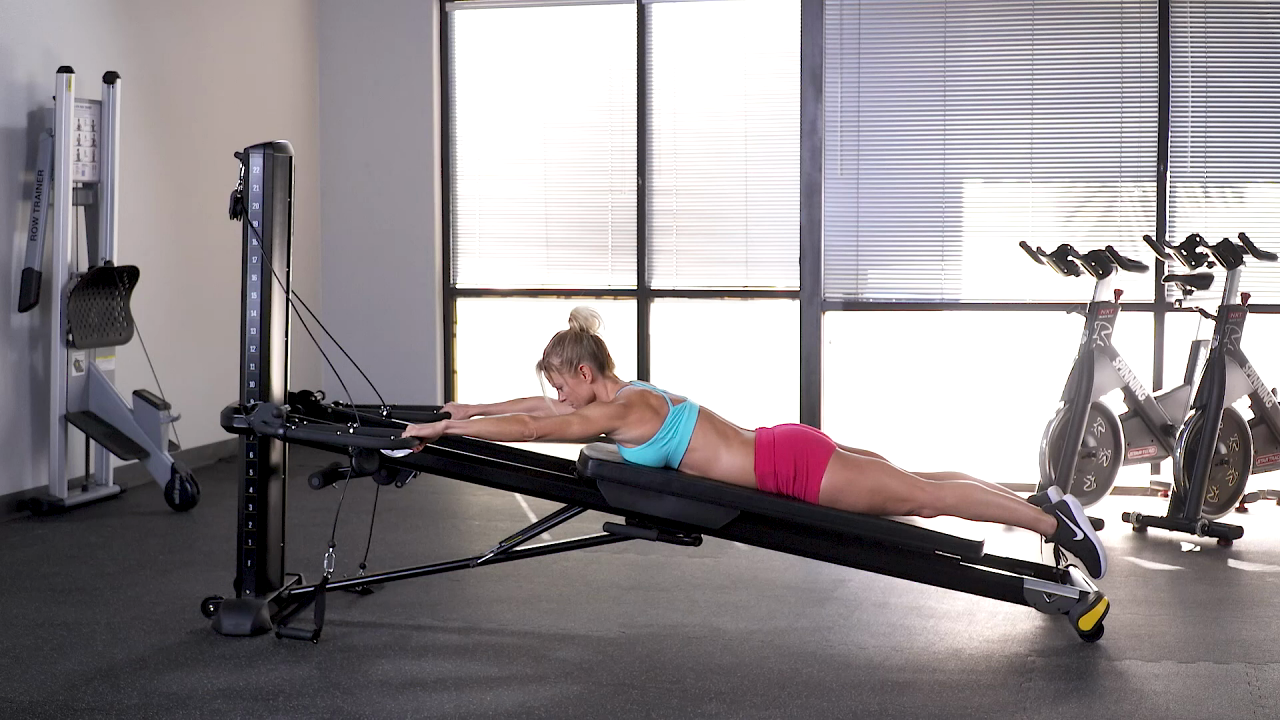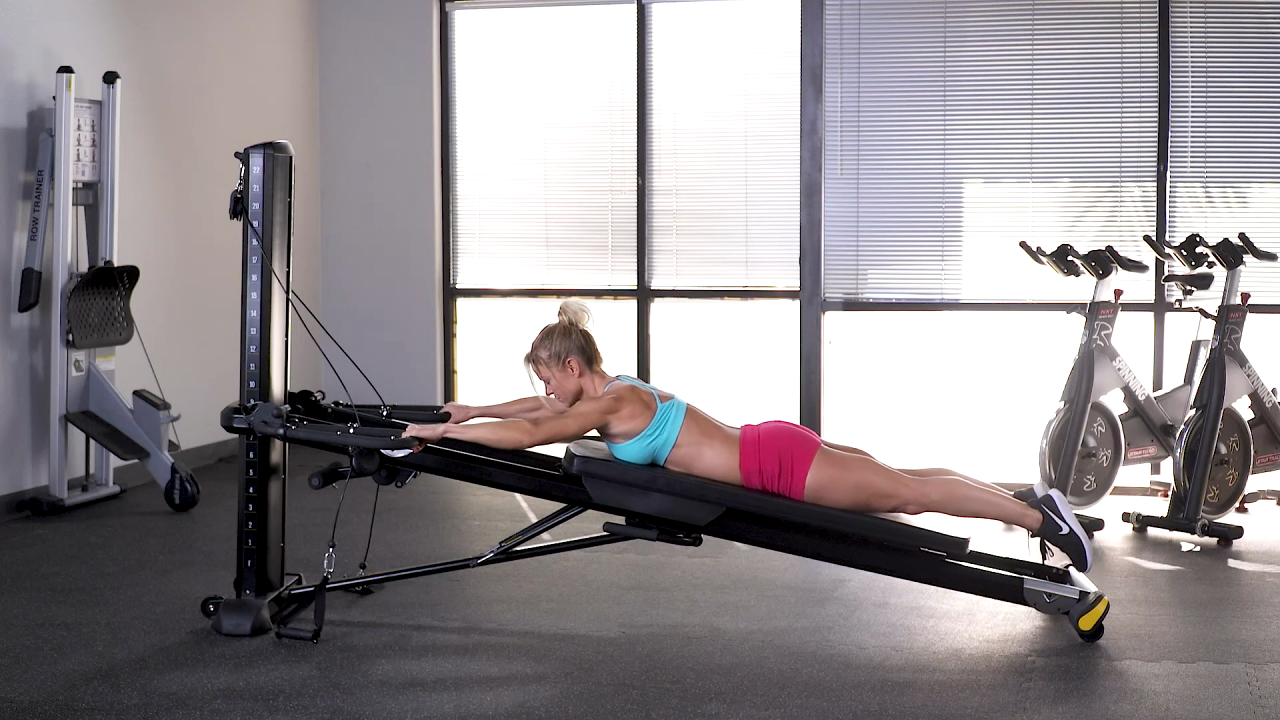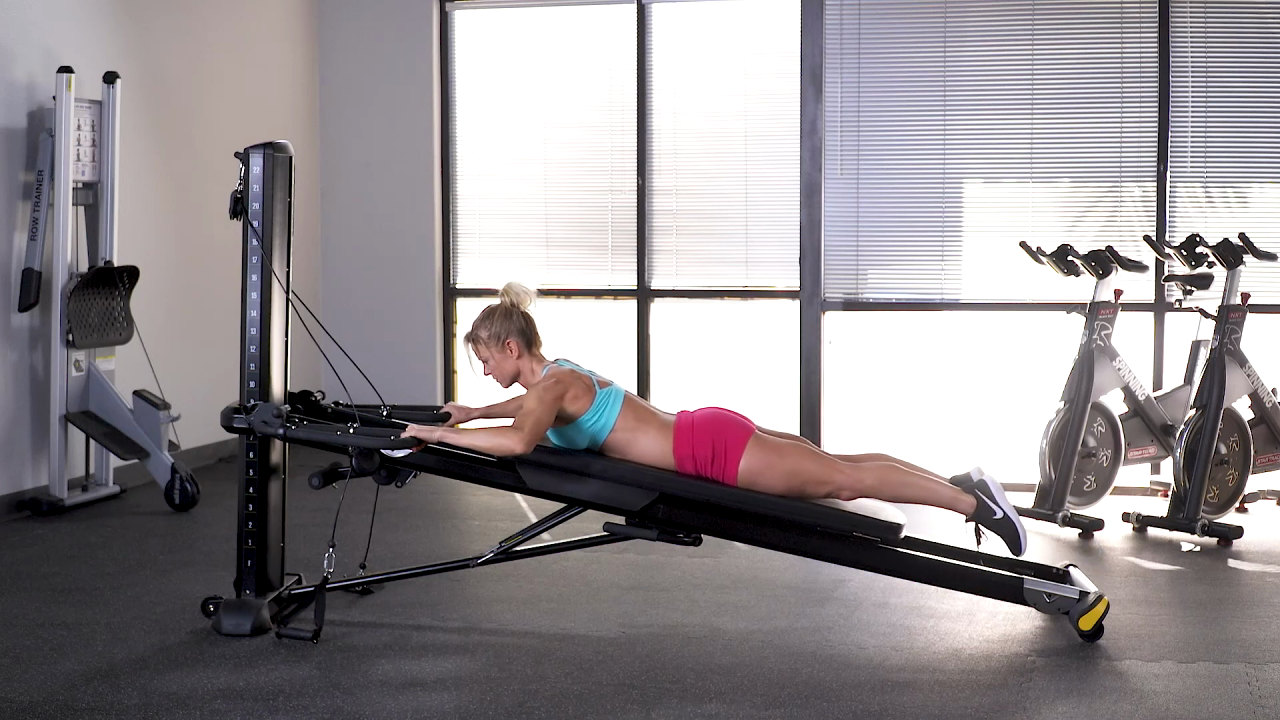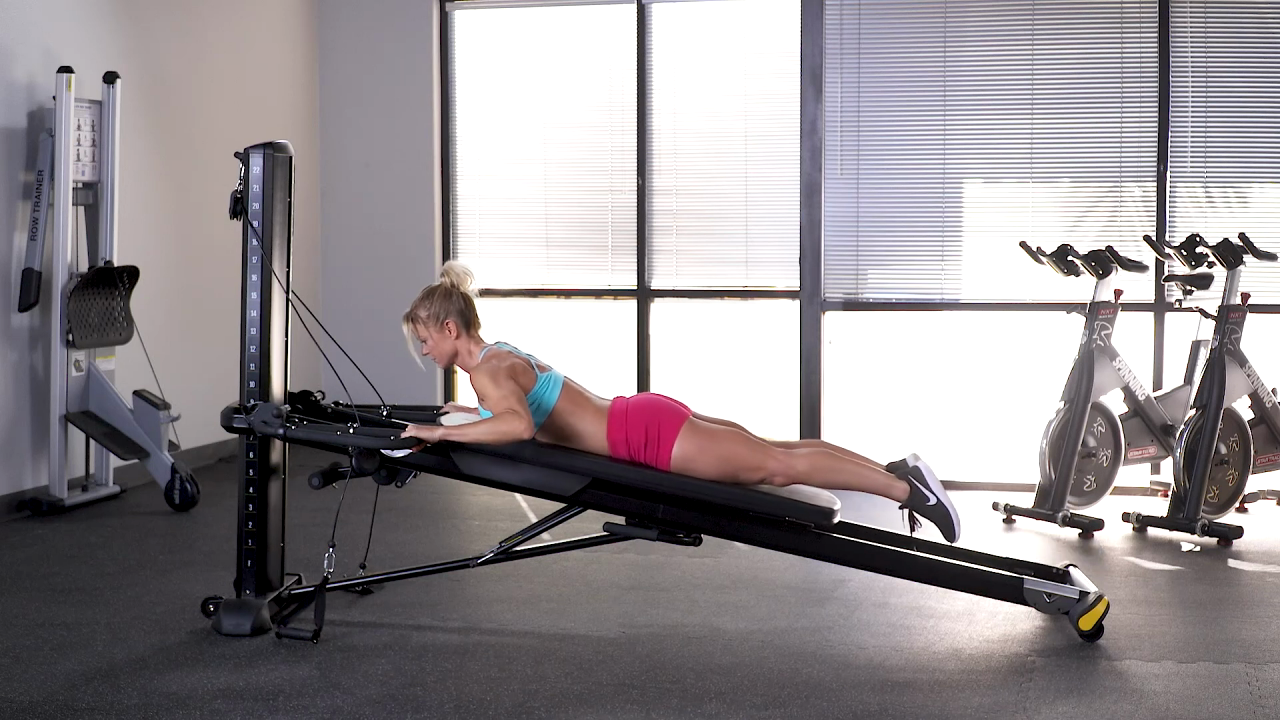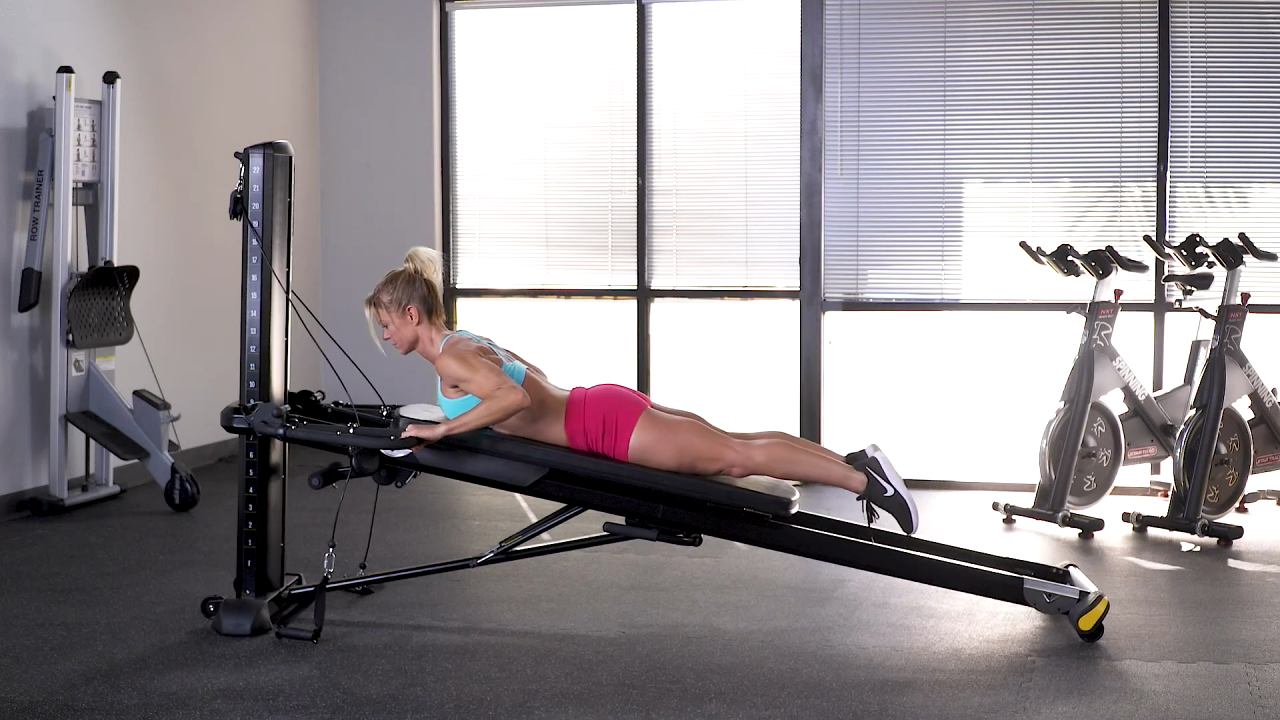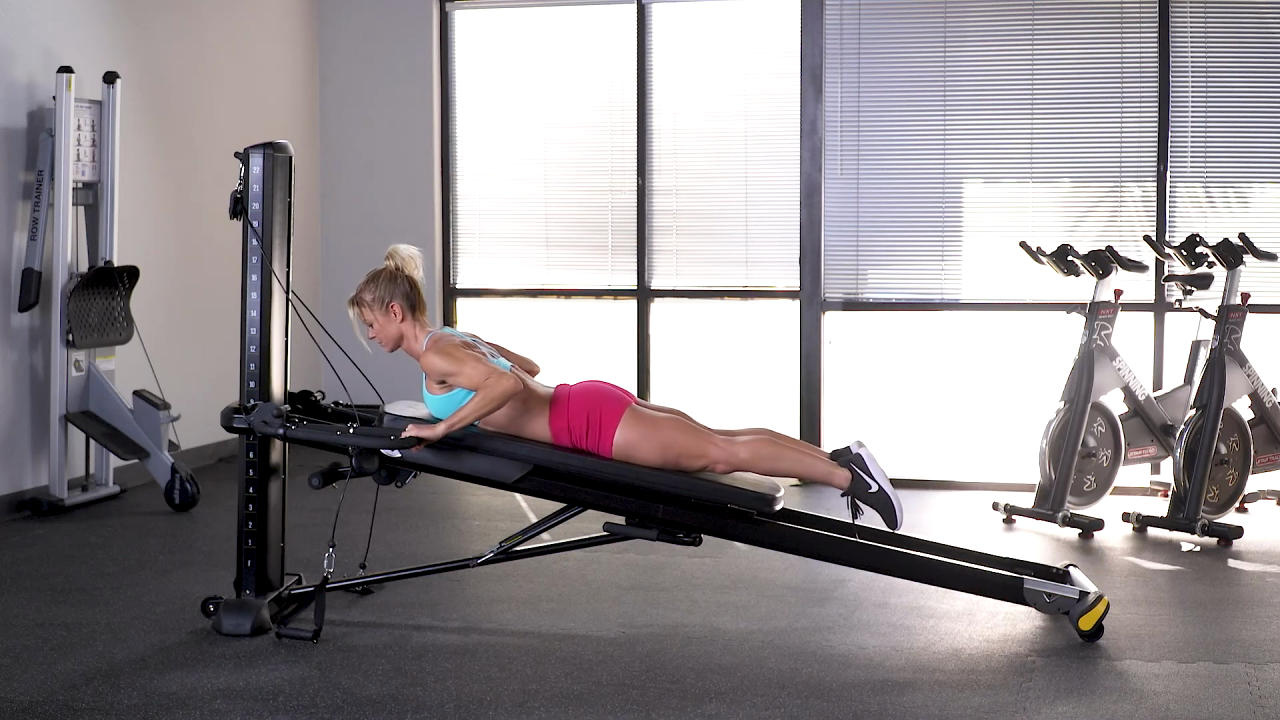
dt=0.5s
person 1, frame 1
left shoulder: (621, 410)
right shoulder: (621, 393)
left elbow: (531, 429)
right elbow: (547, 405)
left wrist: (443, 429)
right wrist: (472, 407)
left hip: (790, 465)
right hip: (786, 453)
left knee: (923, 498)
right knee: (917, 487)
left ankle: (1051, 521)
right ankle: (1041, 503)
person 1, frame 2
left shoulder: (610, 405)
right shoulder: (611, 389)
left elbow: (527, 434)
right elbow: (542, 408)
left wrist: (442, 432)
right wrist: (473, 409)
left hip: (775, 463)
right hip: (774, 448)
left knee: (907, 495)
right knee: (904, 484)
left ankle: (1037, 518)
right ankle: (1027, 501)
person 1, frame 3
left shoulder: (548, 383)
right shoulder: (556, 372)
left elbow: (520, 442)
left wrist: (443, 435)
right wrist: (477, 412)
left hip: (711, 449)
right hip: (710, 435)
left knee: (843, 480)
right knee: (837, 467)
left ankle: (971, 502)
right ankle: (963, 487)
person 1, frame 4
left shoulder: (487, 368)
right shoulder: (502, 354)
left elbow: (520, 428)
left wrist: (441, 432)
right wrist: (480, 410)
left hip: (646, 435)
right hip: (647, 418)
left knee: (777, 466)
right knee: (774, 452)
left ankle: (905, 489)
right ankle: (898, 471)
person 1, frame 5
left shoulder: (450, 357)
right shoulder: (466, 342)
left elbow: (516, 397)
left wrist: (442, 428)
right wrist: (466, 400)
left hip: (603, 425)
right hip: (605, 409)
left knee: (736, 459)
right knee: (737, 441)
left ankle: (864, 479)
right ankle: (855, 462)
person 1, frame 6
left shoulder: (434, 354)
right shoulder: (453, 337)
left elbow: (507, 384)
left wrist: (441, 427)
right wrist: (461, 399)
left hip: (587, 422)
right hip: (589, 404)
left knee: (719, 455)
right knee: (721, 439)
left ankle: (847, 476)
right ankle: (839, 459)
